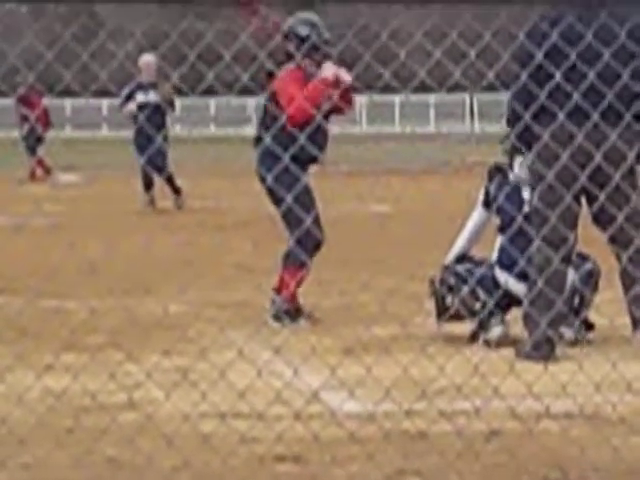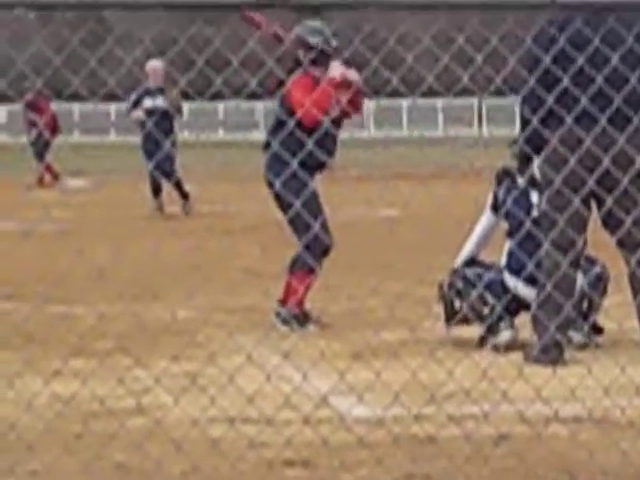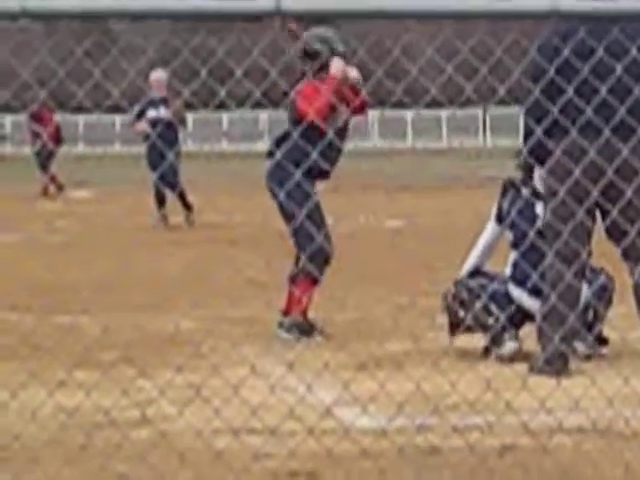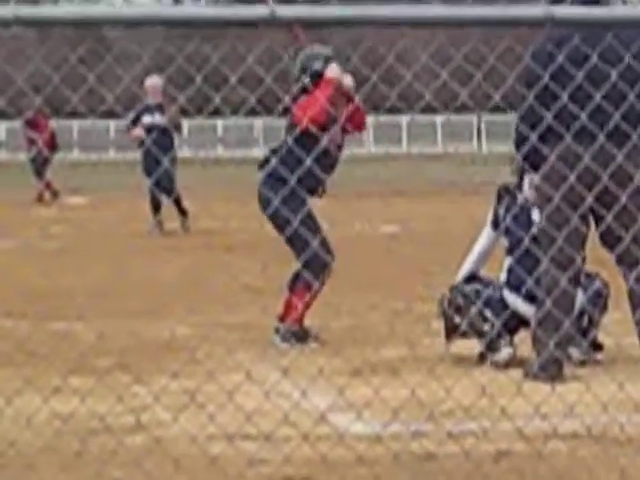
dt=0.2s
person 1, frame 1
left shoulder: (549, 24)
left elbow: (526, 90)
left wrist: (520, 146)
left hip: (558, 139)
left knee: (550, 240)
left ankle: (540, 338)
person 1, frame 2
left shoulder: (555, 29)
left elbow: (535, 94)
left wrist: (534, 149)
left hip: (566, 143)
left knee: (559, 244)
left ankle: (548, 342)
person 1, frame 3
left shoulder: (558, 40)
left elbow: (538, 106)
left wrist: (538, 159)
left hip: (570, 153)
left knee: (565, 255)
left ankle: (553, 353)
person 1, frame 4
left shoulder: (553, 44)
left elbow: (533, 111)
left wrist: (530, 165)
left hip: (565, 159)
left knee: (559, 261)
left ankle: (548, 358)
person 2, frame 1
left shoulder: (313, 76)
right shoulder: (290, 76)
left elbow: (342, 107)
right elbow: (298, 116)
left wrist: (344, 85)
right wrist: (325, 81)
left hip: (292, 167)
right hip: (279, 166)
left knee: (308, 235)
right knee: (307, 235)
left ankle: (283, 295)
right ankle: (283, 305)
person 2, frame 2
left shoulder: (322, 82)
right shoulder: (301, 82)
left elbow: (351, 109)
right elbow: (310, 117)
left wrist: (352, 85)
right wrist: (330, 80)
left hip: (299, 173)
right hip: (286, 172)
left knee: (316, 241)
right knee: (316, 240)
left ankle: (289, 305)
right ankle: (290, 310)
person 2, frame 3
left shoulder: (333, 87)
right shoulder: (309, 88)
left elbow: (359, 107)
right elbow: (316, 115)
left wrist: (353, 83)
right wrist: (334, 79)
left hip: (300, 179)
right hip: (289, 178)
left knee: (312, 248)
right knee: (317, 249)
left ankle: (291, 315)
right ankle: (294, 320)
person 2, frame 4
left shoulder: (333, 104)
right shoulder: (307, 103)
left elbow: (358, 124)
right elbow: (313, 118)
left wrist: (348, 93)
right wrist: (330, 84)
left hip: (291, 192)
right hip: (280, 191)
left knee: (315, 257)
right knee: (318, 258)
left ankle: (288, 322)
right ankle: (290, 326)
person 3, frame 1
left shoulder: (497, 177)
left elbow: (474, 228)
left wrist: (448, 264)
left hip: (510, 283)
right knee: (588, 267)
left ankle: (489, 320)
right ankle: (571, 321)
person 3, frame 2
left shoulder: (505, 181)
left elbow: (482, 231)
left wrist: (456, 269)
left hip: (518, 288)
right knee: (596, 270)
left ankle: (498, 324)
right ankle: (581, 324)
person 3, frame 3
left shoulder: (510, 192)
left elbow: (486, 243)
left wrist: (460, 280)
left hip: (523, 299)
left knee: (466, 284)
right knee: (602, 279)
left ankle: (502, 335)
right ankle: (584, 335)
person 3, frame 4
left shoulder: (506, 199)
left elbow: (482, 250)
left wrist: (456, 287)
left hip: (518, 306)
left knee: (462, 291)
right knee: (597, 285)
left ankle: (497, 341)
right ankle: (580, 342)
person 4, frame 1
left shoulder: (161, 86)
right shoulder: (134, 87)
left elbow: (170, 108)
right elbow: (123, 104)
left wrist: (166, 98)
right wrist: (128, 108)
left hip: (159, 131)
right hip: (141, 132)
left knee: (160, 166)
right knee: (145, 165)
left ankle: (177, 192)
right ankle: (149, 198)
person 4, frame 2
left shoulder: (168, 91)
right shoulder: (142, 92)
left elbow: (178, 113)
right elbow: (131, 110)
left wrist: (173, 103)
right wrist: (136, 114)
left hip: (167, 136)
right hip: (149, 137)
left knee: (168, 170)
right knee: (153, 170)
left ankle: (185, 197)
right ankle: (158, 203)
person 4, frame 3
left shoulder: (172, 102)
right shoulder: (146, 104)
left elbow: (182, 124)
right elbow: (135, 123)
left wrist: (177, 113)
right wrist: (140, 127)
left hip: (171, 147)
right hip: (154, 147)
left knee: (172, 181)
right knee: (158, 180)
left ankle: (188, 208)
right ankle: (162, 214)
person 4, frame 4
left shoulder: (167, 108)
right shoulder: (141, 110)
left elbow: (177, 129)
right elbow: (130, 128)
left wrist: (171, 120)
right wrist: (135, 132)
left hip: (167, 153)
right hip: (149, 153)
left knee: (168, 186)
right knee: (154, 186)
left ankle: (183, 214)
right ankle: (157, 220)
